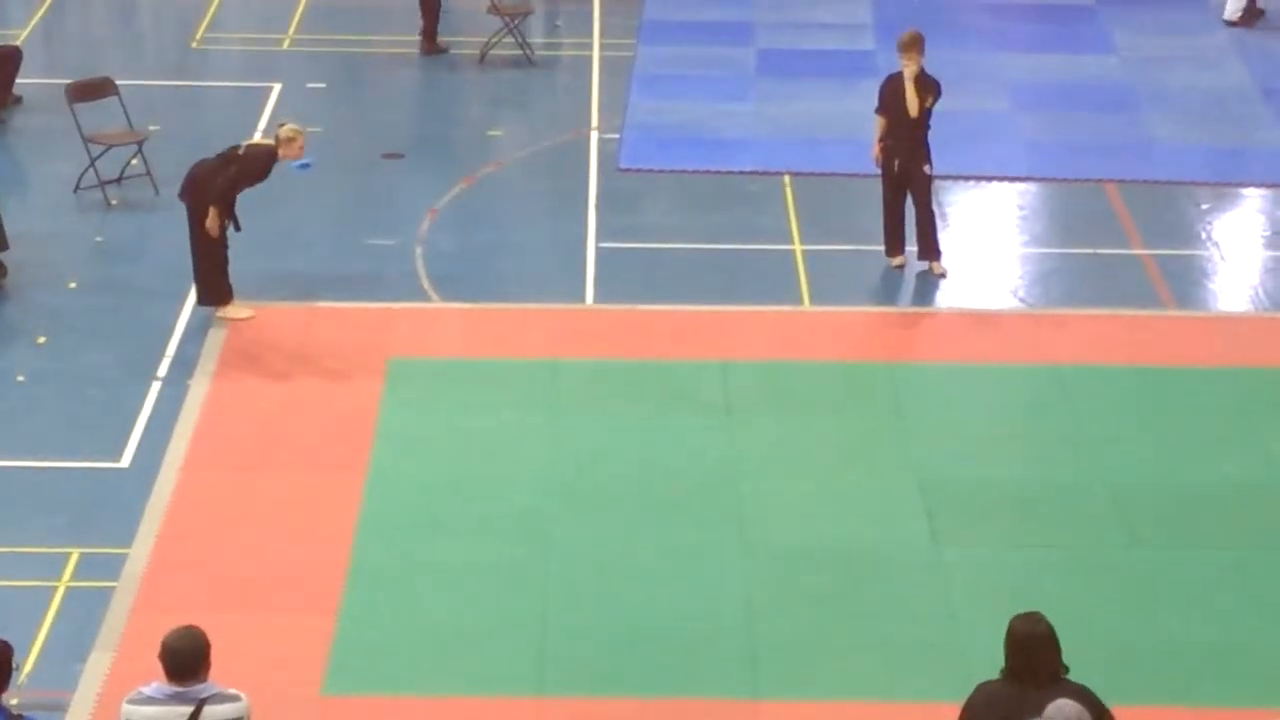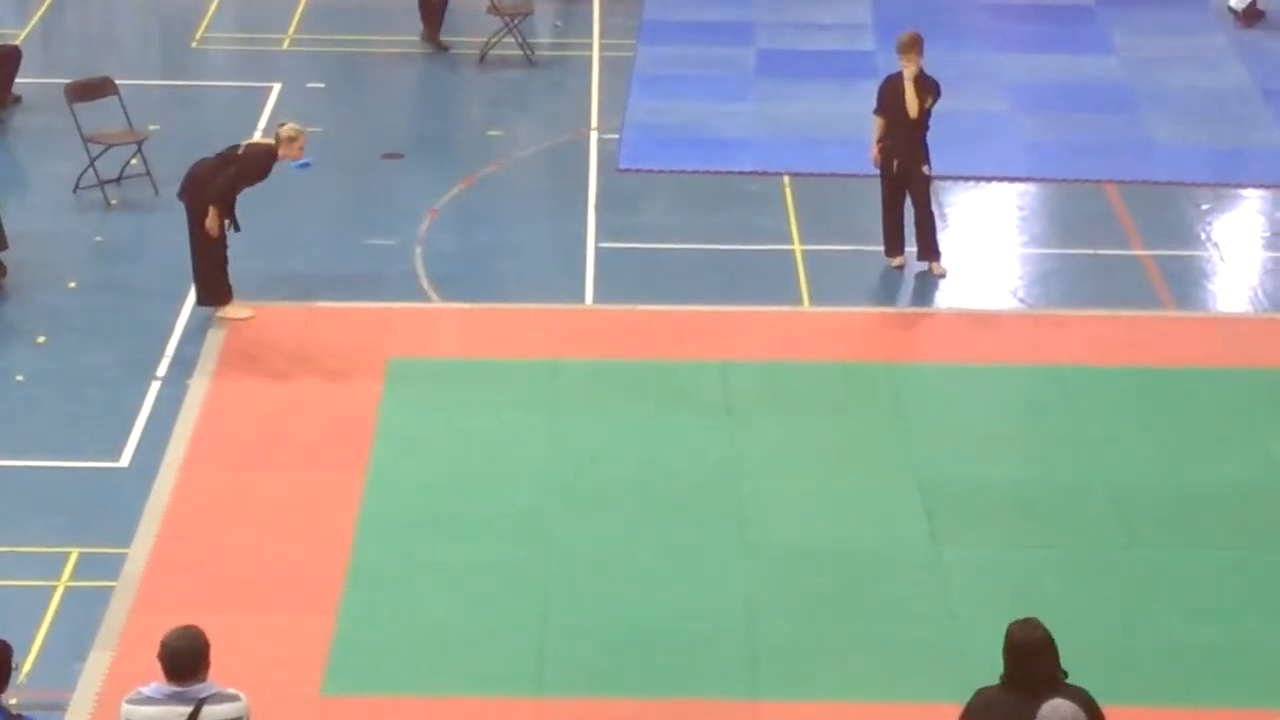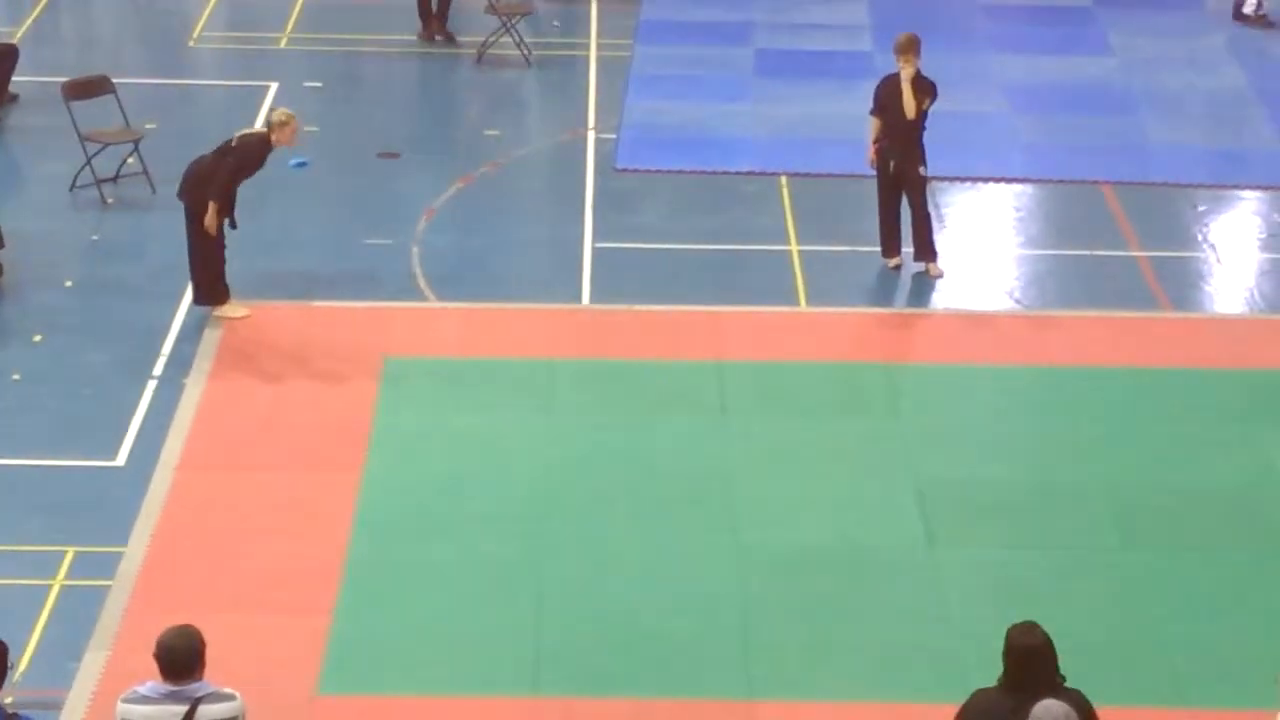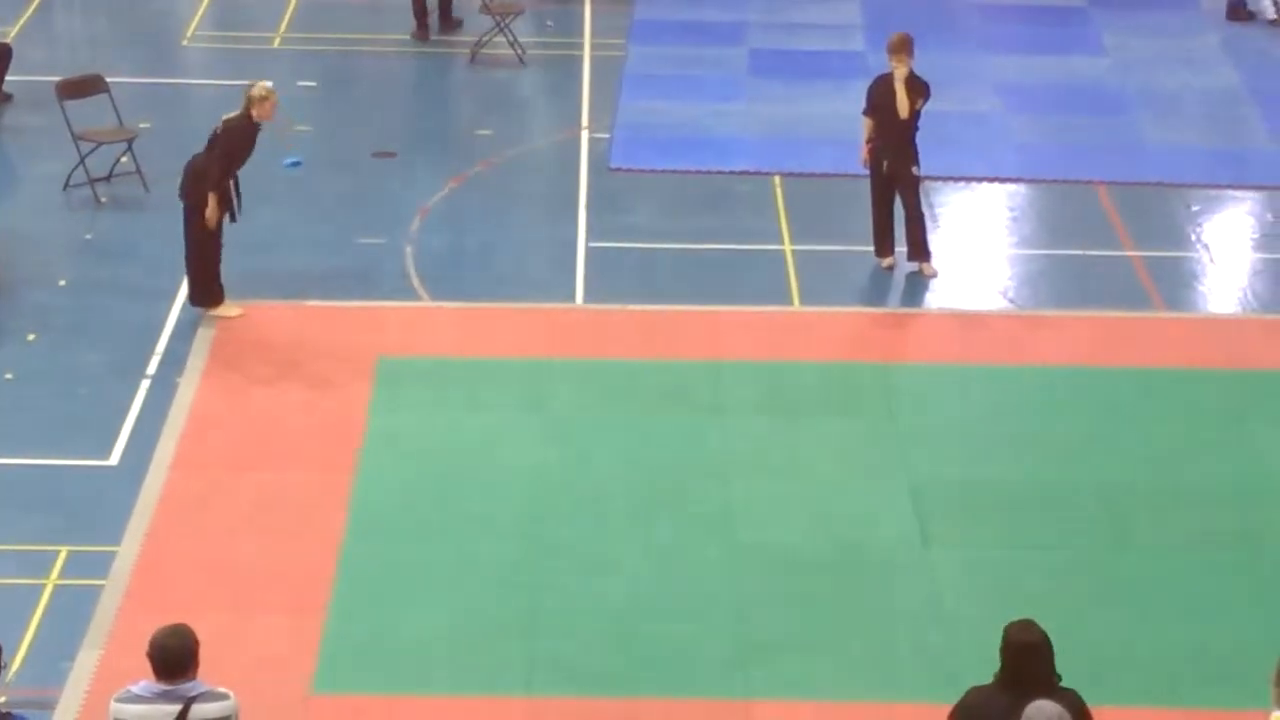
dt=0.2s
person 1, frame 1
left shoulder: (930, 85)
right shoulder: (890, 82)
left elbow: (915, 112)
left wrist: (909, 81)
right wrist: (877, 143)
left hip: (916, 150)
right hip: (892, 148)
left knee: (923, 204)
right knee: (892, 202)
left ankle: (932, 257)
right ankle: (896, 251)
person 1, frame 2
left shoulder: (929, 86)
right shoulder: (889, 82)
left elbow: (914, 113)
right elbow: (880, 115)
left wrist: (909, 82)
right wrist: (875, 144)
left hip: (915, 151)
right hip: (890, 149)
left knee: (922, 204)
right knee: (891, 203)
left ankle: (932, 257)
right ankle: (896, 252)
person 1, frame 3
left shoulder: (926, 87)
right shoulder: (886, 84)
left elbow: (912, 115)
right elbow: (877, 116)
left wrist: (906, 83)
right wrist: (872, 145)
left hip: (912, 152)
right hip: (887, 150)
left knee: (919, 205)
right knee: (888, 203)
left ankle: (929, 258)
right ankle: (892, 252)
person 1, frame 4
left shoulder: (919, 87)
right shoulder: (879, 83)
left elbow: (905, 114)
right elbow: (870, 116)
left wrist: (900, 83)
right wrist: (865, 145)
left hip: (905, 152)
right hip: (880, 150)
left knee: (912, 205)
right knee: (881, 203)
left ankle: (922, 258)
right ankle: (886, 252)
person 2, frame 1
left shoulder: (266, 153)
right shoulder: (260, 159)
right elbow: (226, 182)
left wrist: (219, 213)
right wrist: (213, 216)
left hip: (207, 185)
right hip: (202, 188)
left knee: (214, 245)
right knee: (211, 246)
left ankle: (221, 300)
right ankle: (223, 303)
person 2, frame 2
left shoulder: (266, 153)
right shoulder: (260, 158)
right elbow: (225, 182)
left wrist: (219, 213)
right wrist: (213, 216)
left hip: (205, 184)
right hip: (201, 188)
left knee: (214, 245)
right knee: (210, 246)
left ankle: (221, 299)
right ankle: (222, 303)
person 2, frame 3
left shoulder: (260, 142)
right shoulder: (254, 147)
right elbow: (225, 176)
left wrist: (217, 209)
right wrist: (212, 212)
left hip: (204, 182)
right hip: (199, 186)
left knee: (211, 244)
right knee: (208, 244)
left ankle: (218, 299)
right ankle: (219, 303)
person 2, frame 4
left shoulder: (248, 124)
right shoulder: (239, 129)
right elbow: (218, 165)
left wrist: (217, 202)
right wrist: (213, 204)
left hip: (205, 181)
right hip: (200, 184)
left knee: (209, 242)
right knee: (205, 243)
left ankle: (212, 299)
right ankle: (213, 302)
